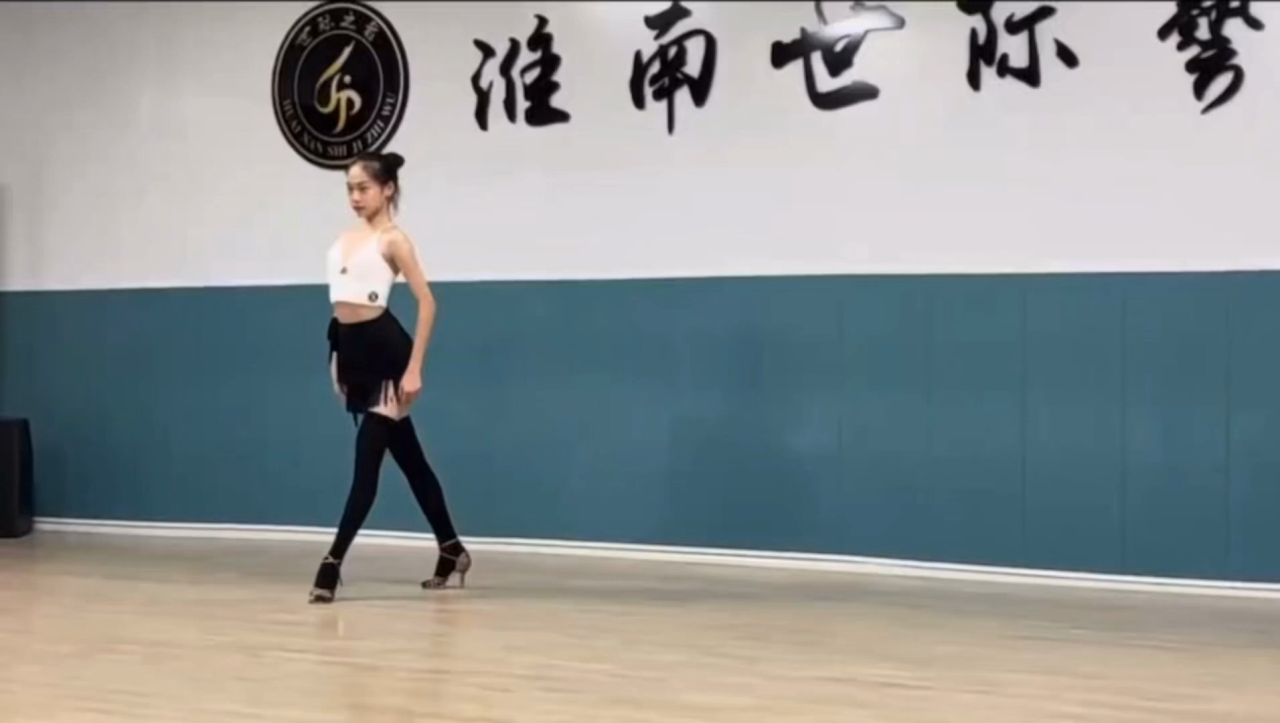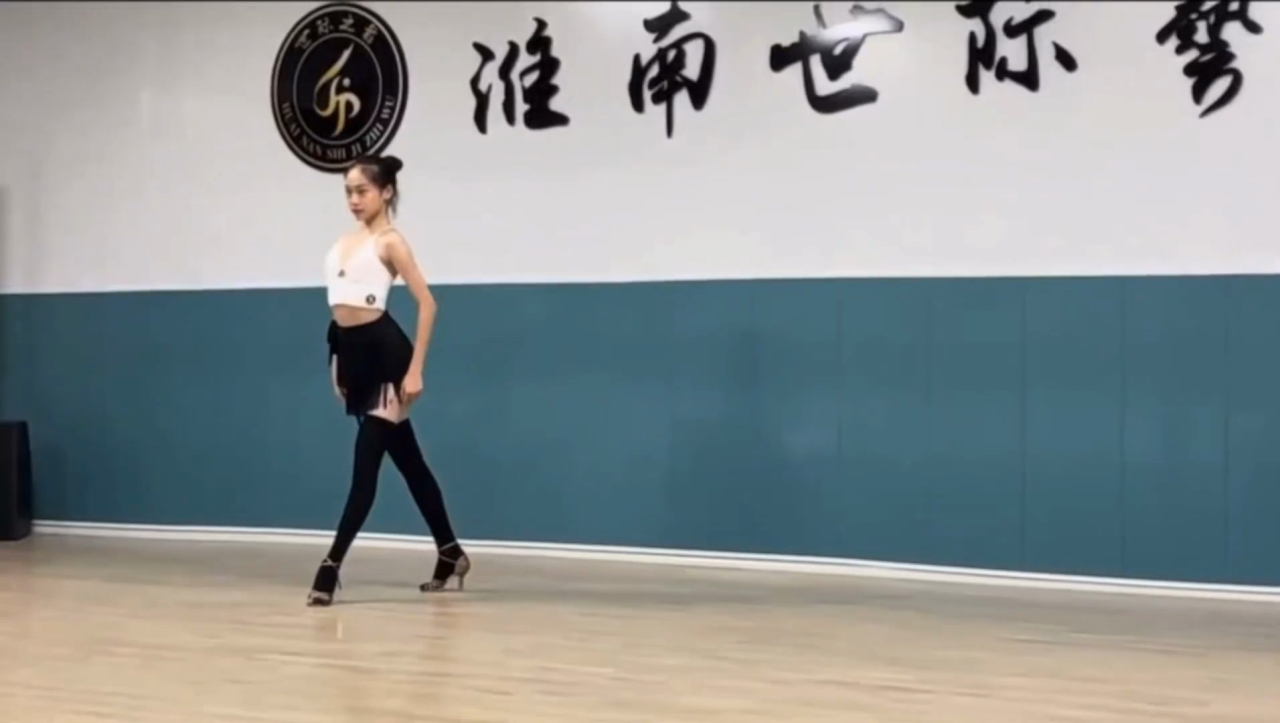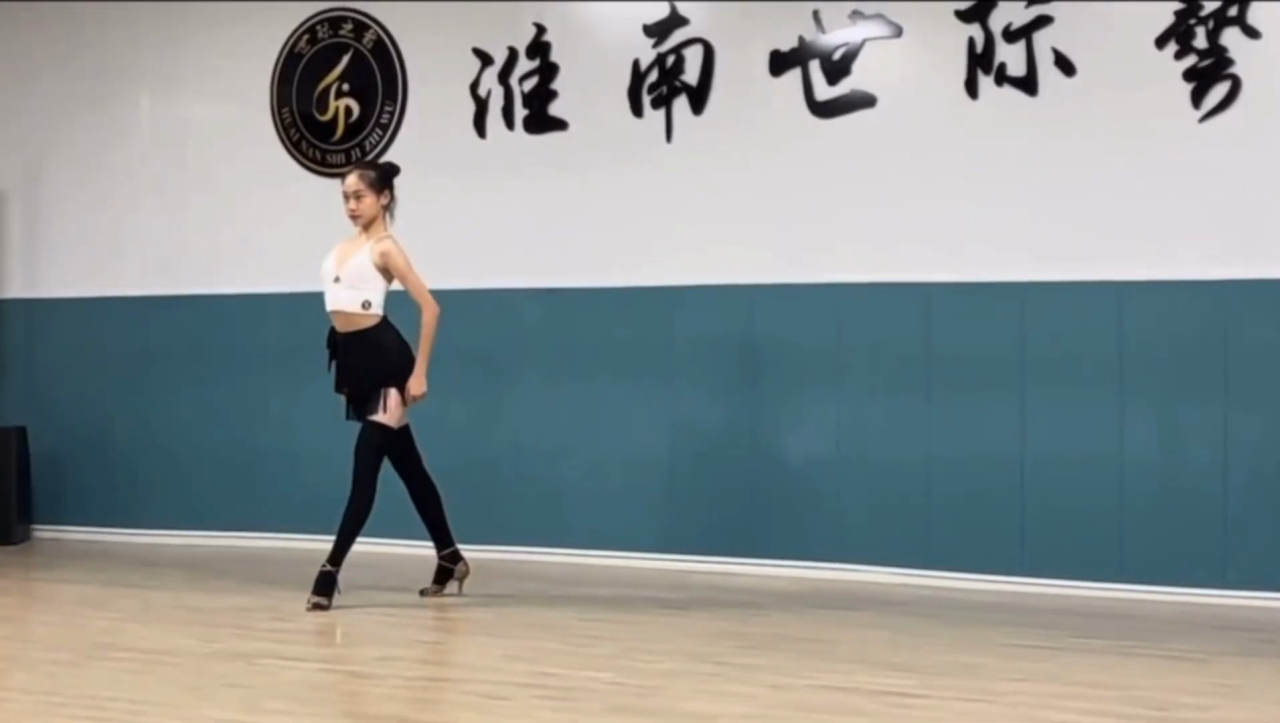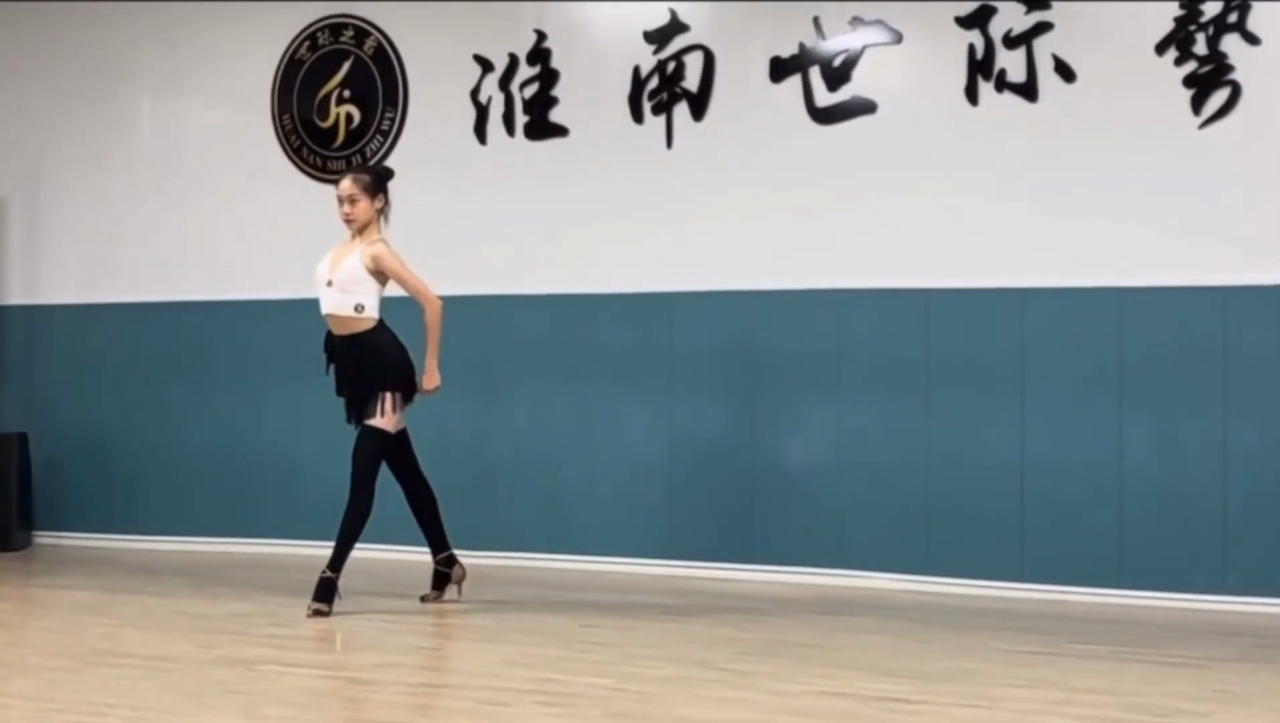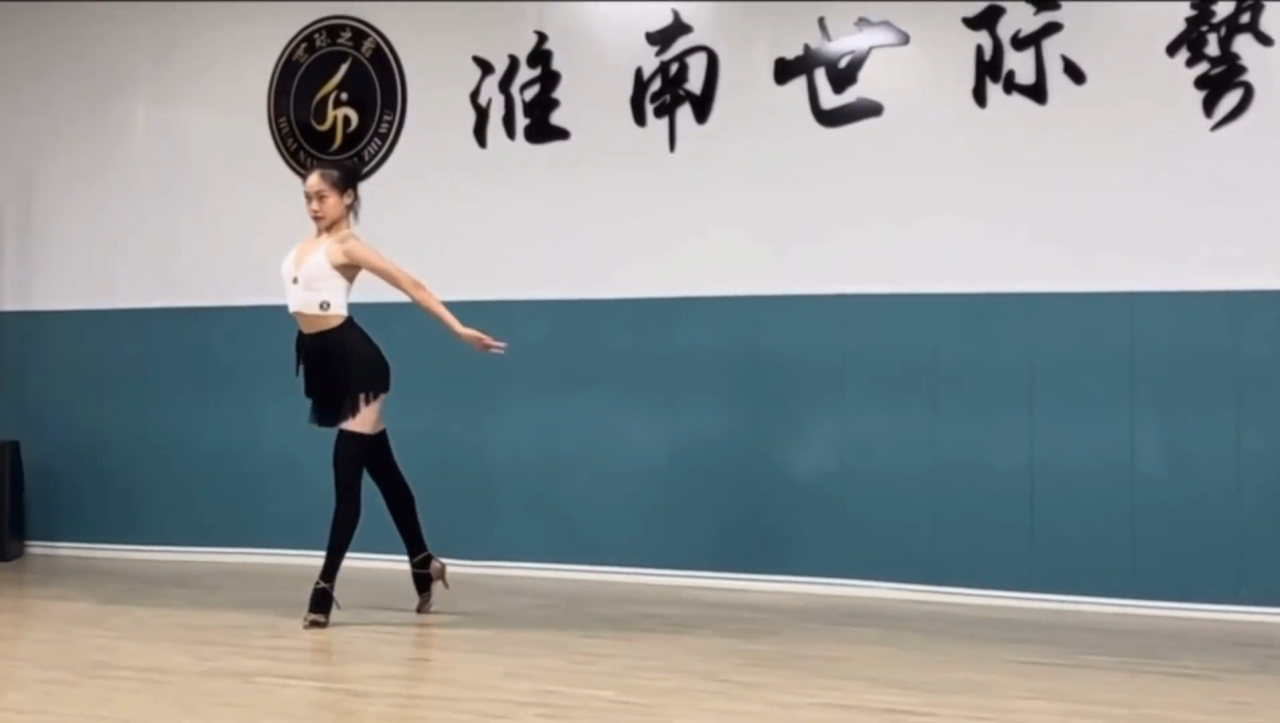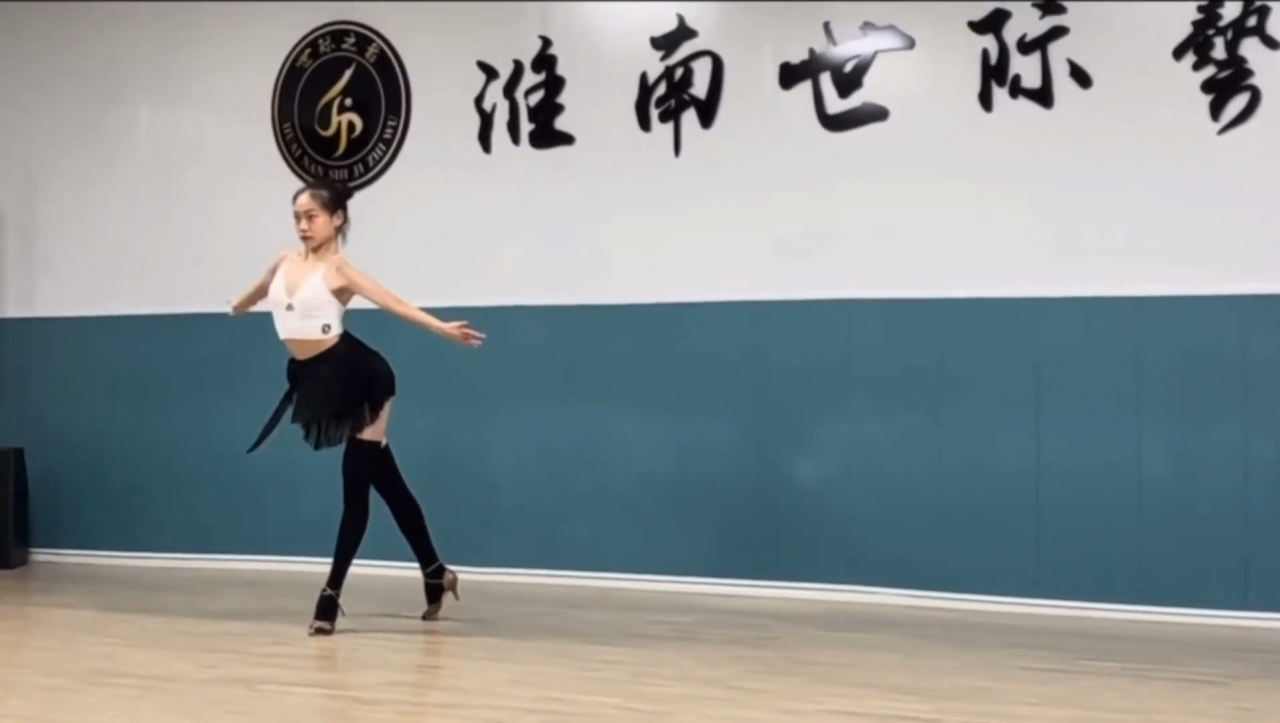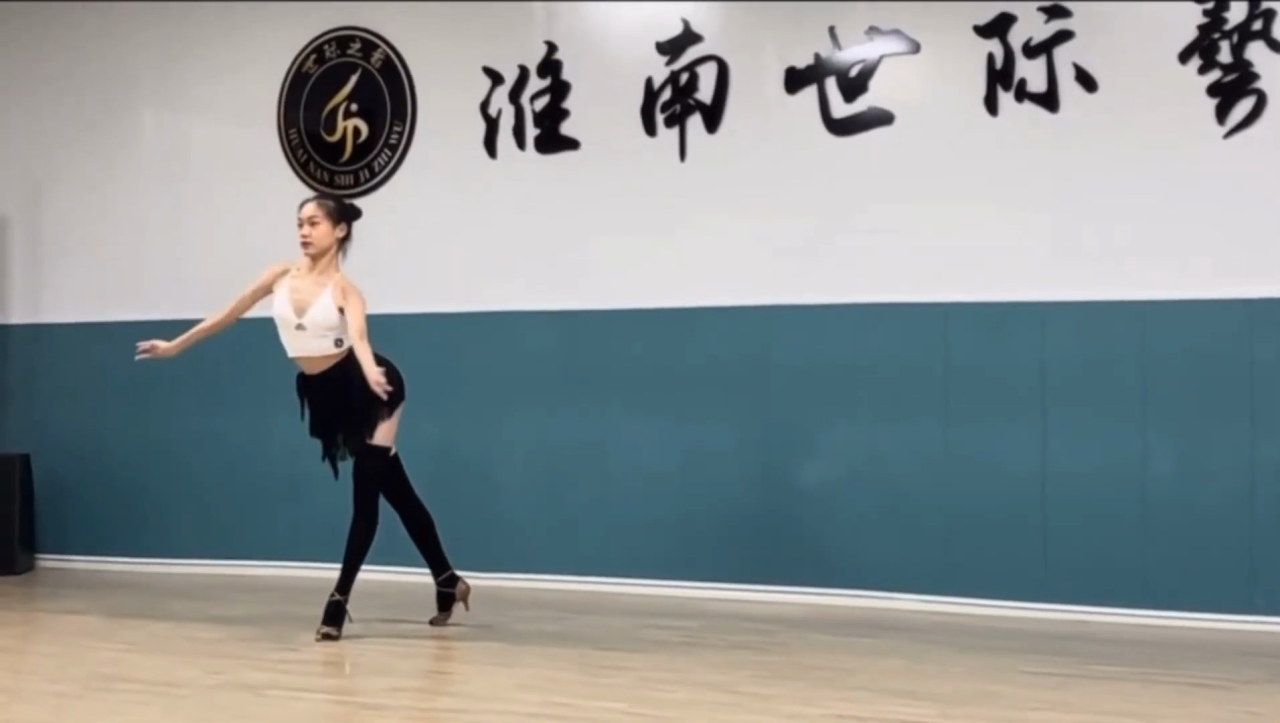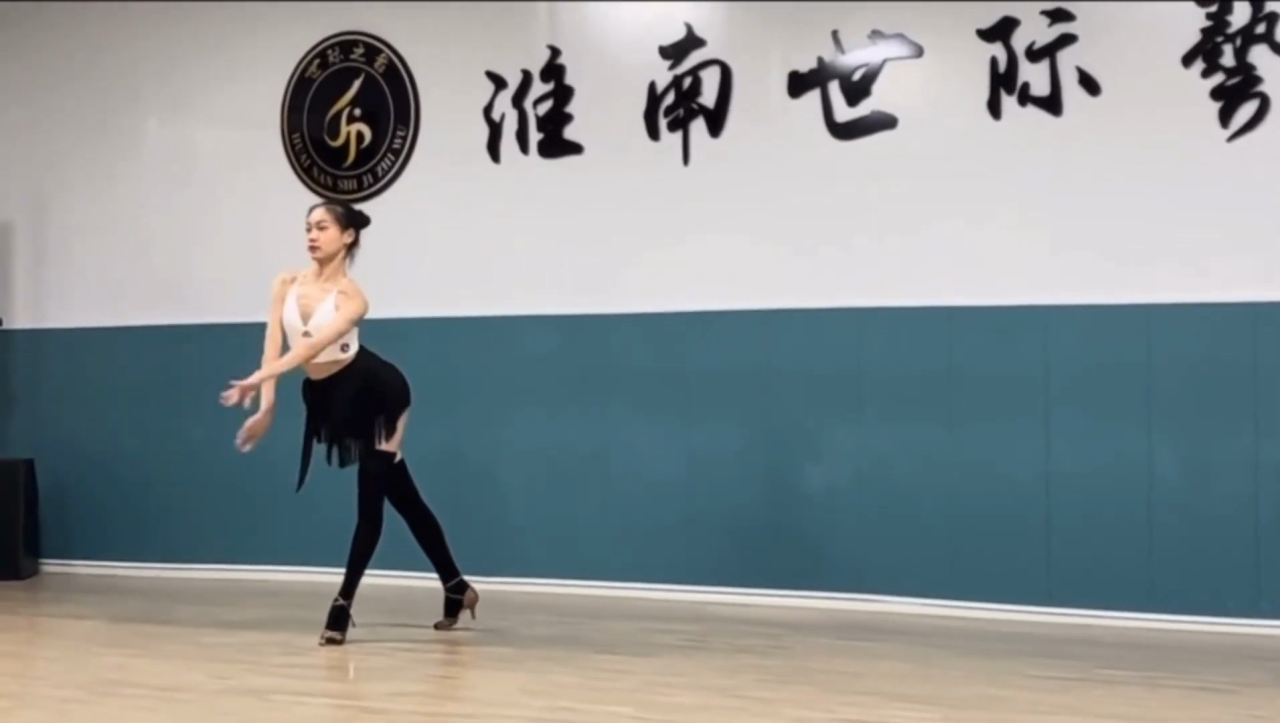
dt=0.4s
person 1, frame 1
left shoulder: (392, 239)
right shoulder: (347, 237)
left elbow: (426, 302)
left wrist: (414, 368)
right wrist: (336, 361)
left hip: (383, 347)
right hip: (352, 347)
left knee: (367, 459)
right knee: (408, 457)
left ankle: (333, 564)
right ankle: (451, 550)
person 1, frame 2
left shoulder: (390, 241)
right shoulder: (347, 240)
left elbow: (427, 304)
left wrist: (415, 370)
right wrist: (337, 367)
left hip: (382, 349)
right hip: (351, 350)
left knee: (366, 463)
right knee: (407, 460)
left ankle: (331, 566)
right ankle: (450, 552)
person 1, frame 3
left shoulder: (384, 247)
right shoulder: (345, 246)
left elbow: (429, 307)
left wrist: (419, 372)
right wrist: (344, 376)
left hip: (382, 356)
right hip: (352, 356)
left knee: (365, 467)
right knee: (407, 465)
left ankle: (330, 571)
right ankle: (450, 558)
person 1, frame 4
left shoulder: (377, 251)
right shoulder: (342, 249)
left elbow: (430, 302)
left wrist: (431, 366)
left hip: (380, 359)
right hip: (351, 358)
left knee: (363, 470)
right knee: (403, 468)
left ankle: (330, 577)
right ankle: (445, 562)
person 1, frame 5
left shoulder: (347, 245)
right shoulder: (309, 242)
left elbow: (410, 284)
left wrist: (459, 329)
left hip: (352, 357)
right hip: (320, 357)
left knee: (347, 470)
right knee: (381, 467)
left ankle: (325, 586)
right ankle: (423, 562)
person 1, frame 6
left shoulder: (341, 268)
right shoulder: (285, 261)
left elbow: (392, 303)
right elbow: (262, 291)
left wrist: (443, 328)
right wrist: (241, 307)
left hip: (358, 376)
right hip: (312, 378)
left knee: (358, 481)
right knee: (382, 479)
left ankle: (332, 594)
right ankle: (435, 572)
person 1, frame 7
left shoulder: (345, 289)
right shoulder: (280, 276)
left elbow: (359, 335)
right elbow: (228, 315)
left wrist: (371, 371)
right wrist: (173, 346)
left hip: (367, 390)
right hip: (322, 391)
left knee: (367, 491)
right knee: (394, 487)
left ankle: (340, 598)
right ankle: (448, 579)
person 1, frame 8
left shoulder: (352, 297)
right shoulder: (287, 284)
left elbow: (315, 345)
right elbow: (274, 346)
left wrist: (258, 379)
right wrist: (265, 407)
left hip: (375, 392)
right hip: (332, 398)
left knee: (372, 497)
right knee: (400, 493)
left ankle: (344, 604)
right ankle: (457, 586)
